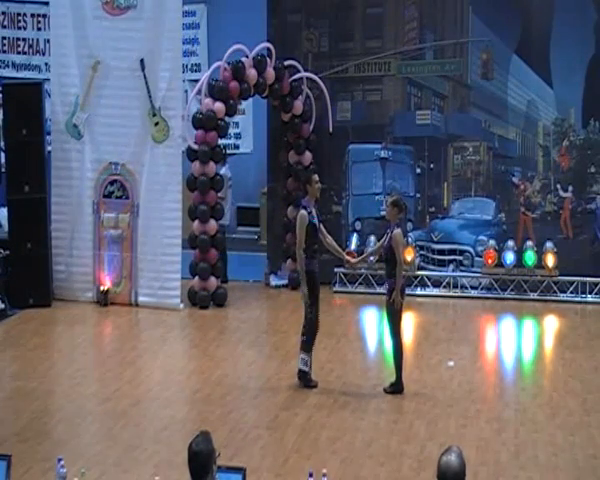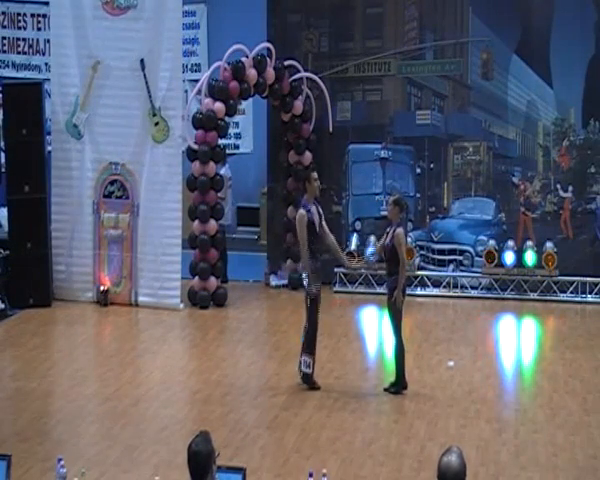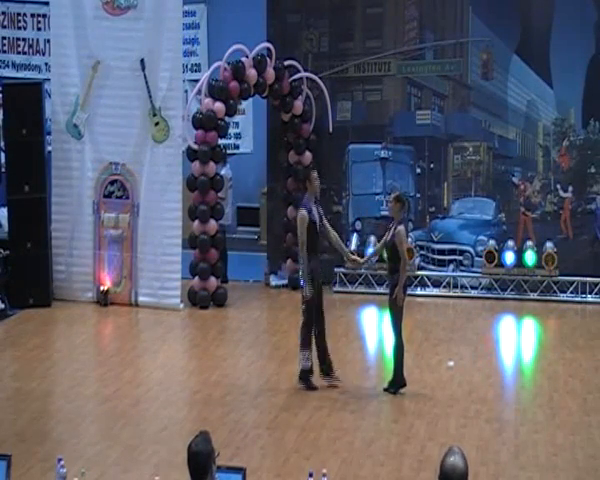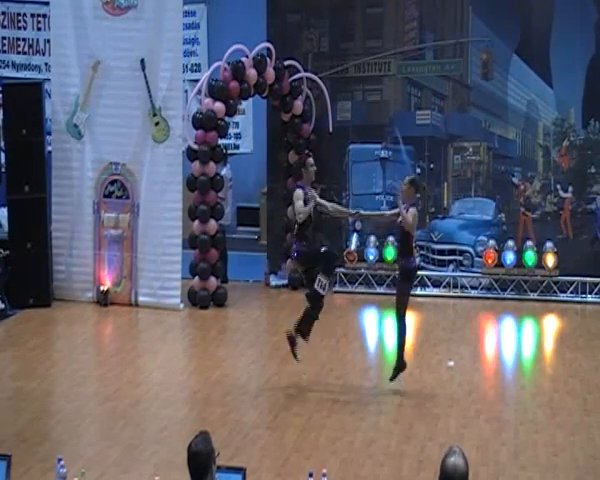
dt=0.5s
person 1, frame 1
left shoulder: (314, 210)
right shoulder: (303, 214)
left elbow: (325, 239)
right elbow: (299, 250)
left wrist: (344, 256)
right wrist: (302, 282)
left hip: (314, 268)
right hip: (307, 270)
left knee: (310, 321)
right knee: (312, 321)
left ankle: (304, 370)
right ankle: (304, 370)
person 1, frame 2
left shoulder: (317, 208)
right shoulder: (302, 213)
left elbow: (327, 236)
right elbow: (304, 250)
left wrist: (343, 259)
right wrist: (310, 280)
left hip: (318, 267)
right hip: (311, 269)
left knee: (312, 319)
right knee: (312, 321)
left ankle: (305, 367)
right ankle: (307, 373)
person 1, frame 3
left shoulder: (317, 208)
right shoulder: (303, 212)
left elbow: (331, 234)
right elbow: (302, 248)
left wrist: (349, 255)
right wrist: (305, 282)
left hip: (316, 267)
right hip: (307, 269)
left knee: (319, 320)
right knee: (309, 319)
left ankle: (326, 370)
right ankle: (304, 374)
person 1, frame 4
left shoulder: (311, 193)
right shoulder: (300, 192)
left elbow: (330, 208)
right elbow: (299, 216)
left wrist: (352, 214)
right wrist: (312, 203)
left hip: (310, 251)
right hip: (303, 250)
left knee: (316, 301)
right knee: (330, 257)
left ankle: (297, 331)
person 2, frame 1
left shoulder: (397, 232)
right shoulder: (391, 231)
left elbow: (401, 263)
right elbow: (377, 249)
left wrist: (397, 291)
right wrist: (357, 260)
left hip: (395, 287)
right hip: (391, 286)
left knee: (395, 334)
right knee: (393, 334)
left ankle: (399, 382)
right ankle: (397, 380)
person 2, frame 2
left shoulder: (398, 232)
right shoulder: (390, 230)
left elbow: (403, 262)
right elbow: (379, 250)
left wrist: (399, 289)
left hip: (396, 285)
right hip: (391, 284)
left knee: (397, 334)
right knee: (395, 333)
left ankle: (401, 380)
right ankle: (399, 379)
person 2, frame 3
left shoulder: (400, 230)
right shoulder: (393, 227)
left elbow: (405, 260)
right elbow: (380, 247)
left wrist: (399, 288)
right wrist: (363, 260)
left hip: (398, 284)
right hip: (393, 282)
left knee: (397, 332)
right knee: (395, 331)
left ankle: (398, 379)
right ankle: (397, 378)
person 2, frame 4
left shoulder: (411, 211)
right shoulder: (402, 209)
left elbow: (410, 227)
right elbow: (384, 215)
left wrist: (403, 212)
right wrist: (362, 214)
left hip: (408, 266)
right hip: (404, 265)
left knee: (400, 314)
right knee: (400, 313)
left ankle: (400, 361)
right ankle: (400, 360)
person 3, frame 1
left shoulder: (223, 173)
right shoulder: (226, 170)
left elbow: (220, 196)
right hip: (223, 216)
left knee: (221, 247)
right knee: (221, 247)
left ankle: (223, 275)
right ankle: (223, 274)
person 3, frame 2
left shoulder: (223, 173)
right shoulder: (226, 170)
left elbow: (221, 196)
left hip: (221, 217)
right hip: (224, 216)
left knee: (221, 247)
right knee: (221, 247)
left ankle: (223, 275)
right ankle: (223, 274)
person 3, frame 3
left shoulder: (223, 173)
right shoulder: (226, 170)
left elbow: (221, 197)
left hip: (221, 217)
right hip: (224, 216)
left knee: (221, 248)
right knee: (221, 248)
left ankle: (223, 275)
right ankle: (222, 275)
person 3, frame 4
left shoulder: (223, 174)
right shoulder: (226, 169)
left elbow: (221, 197)
left hip: (221, 217)
right hip: (223, 216)
left knee: (220, 248)
right knee: (221, 248)
left ankle: (222, 275)
right ankle: (223, 275)
